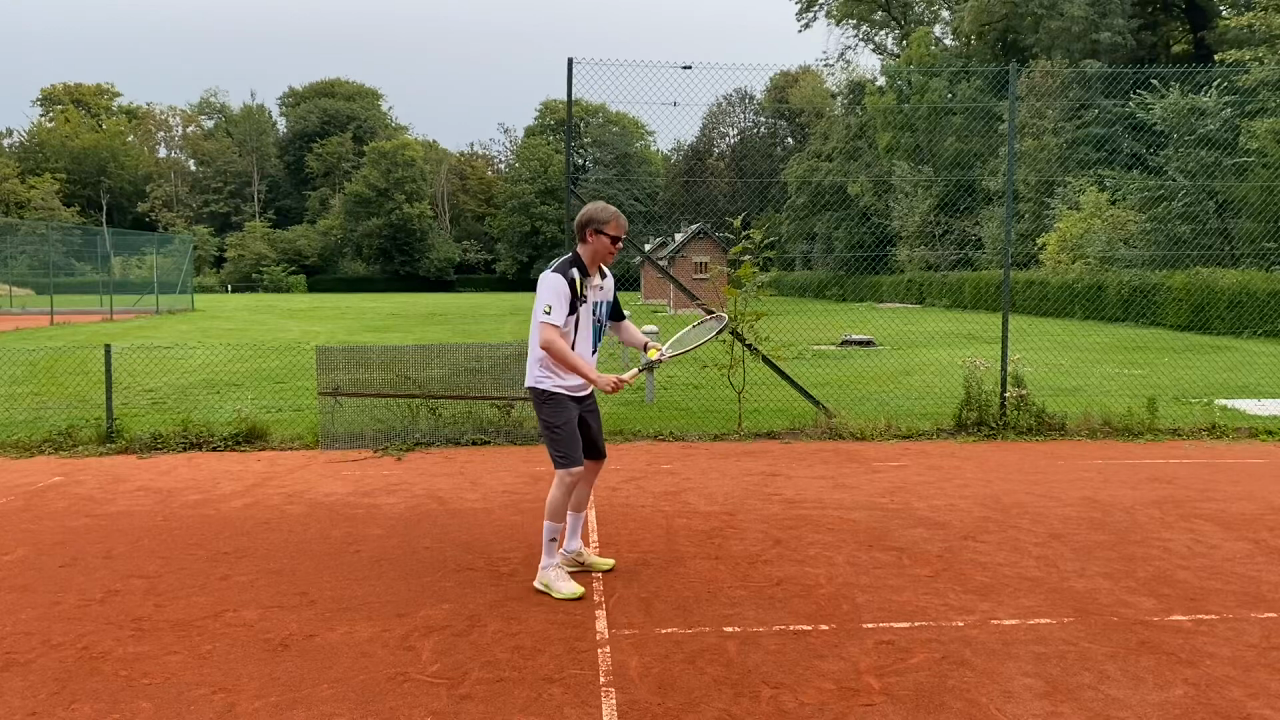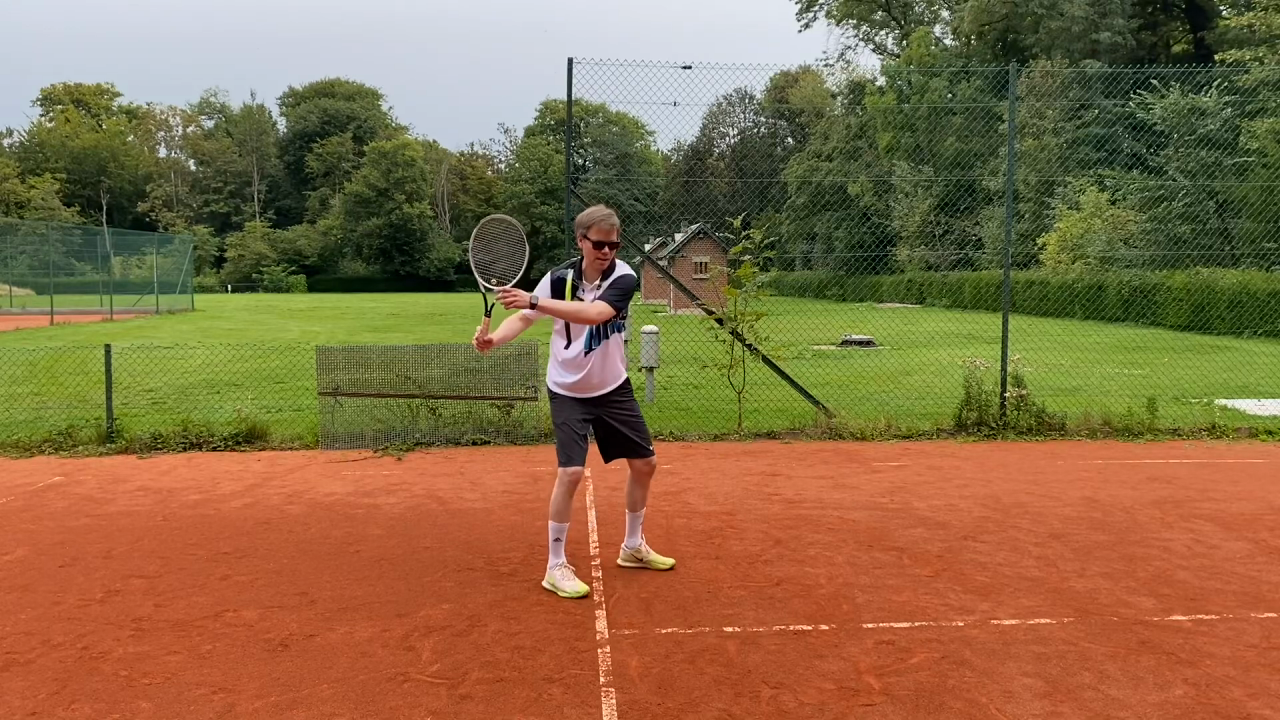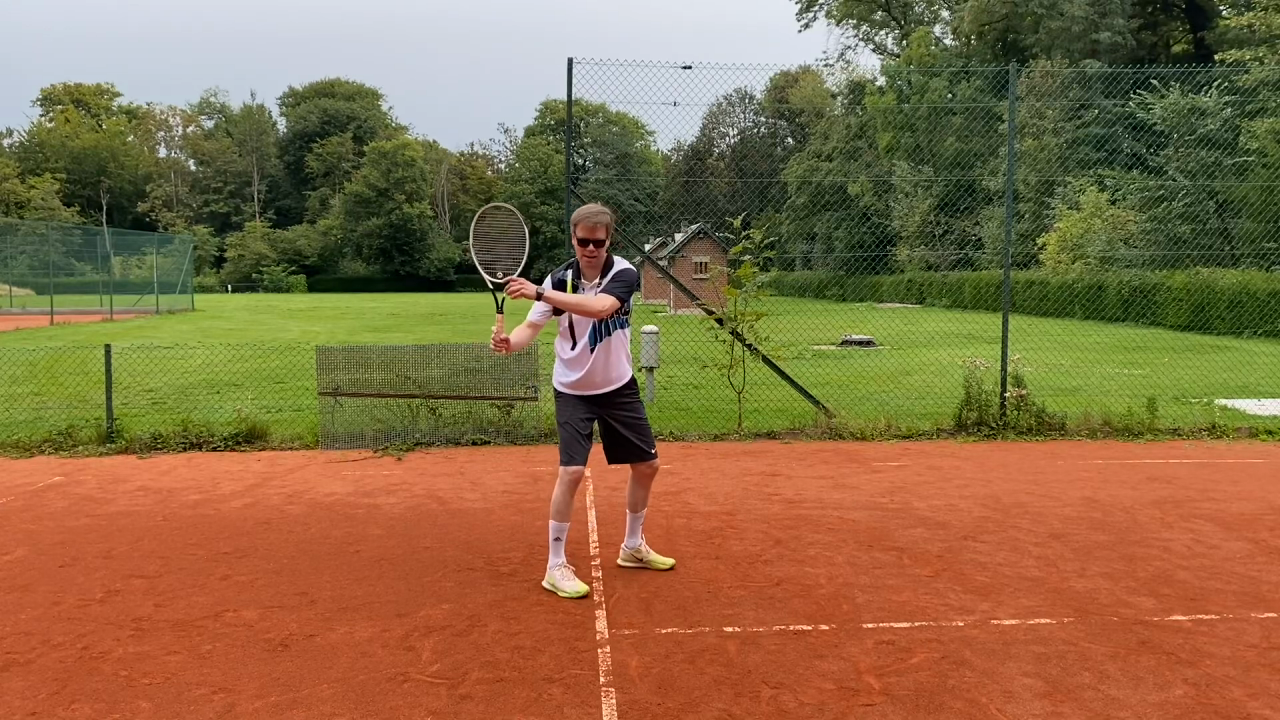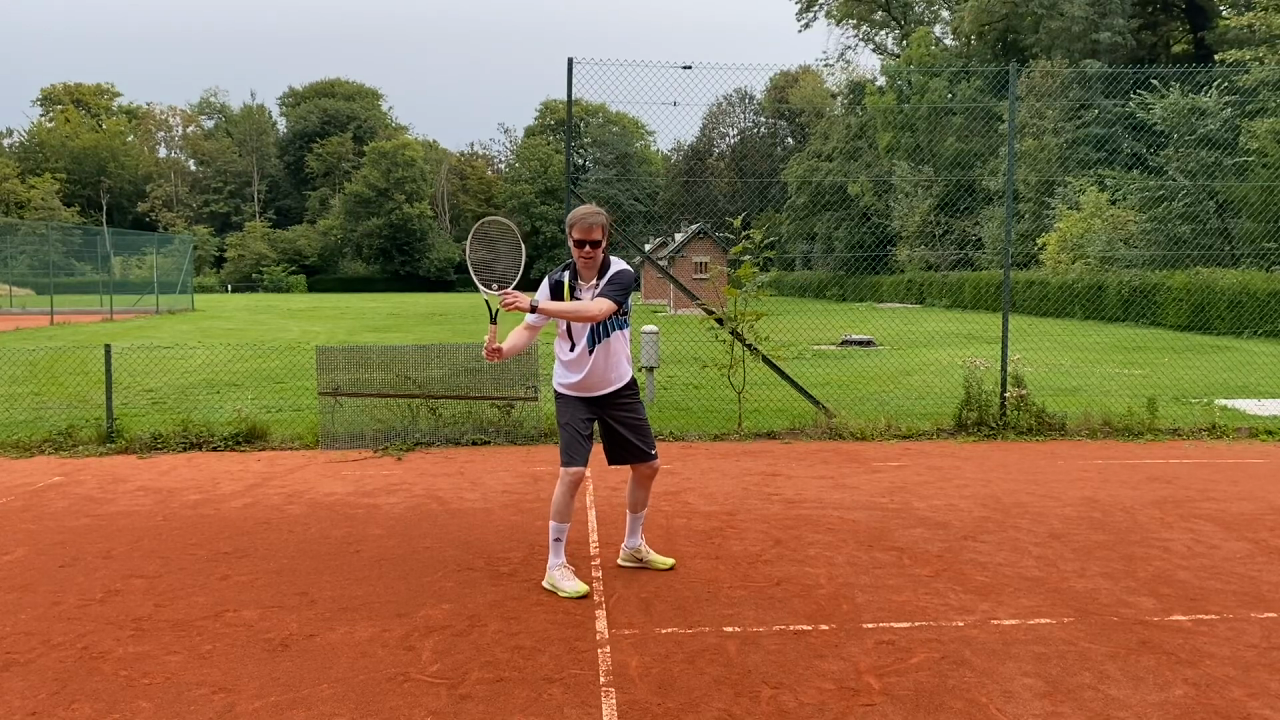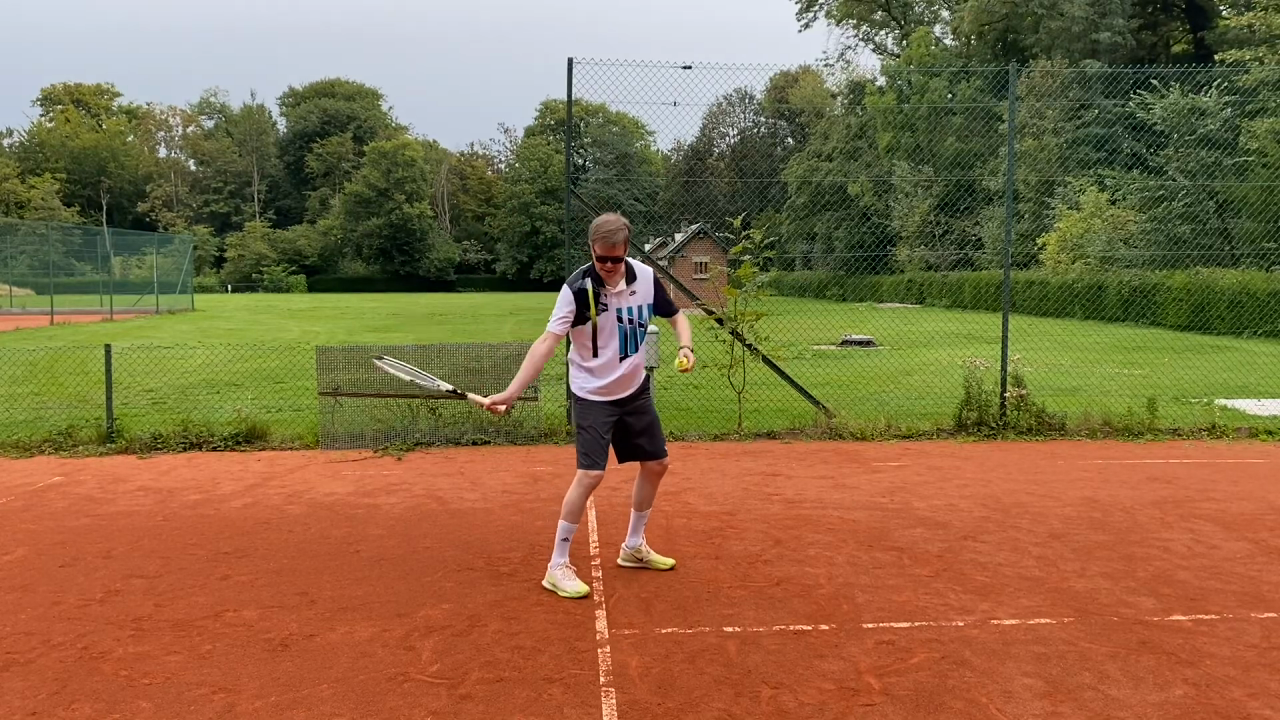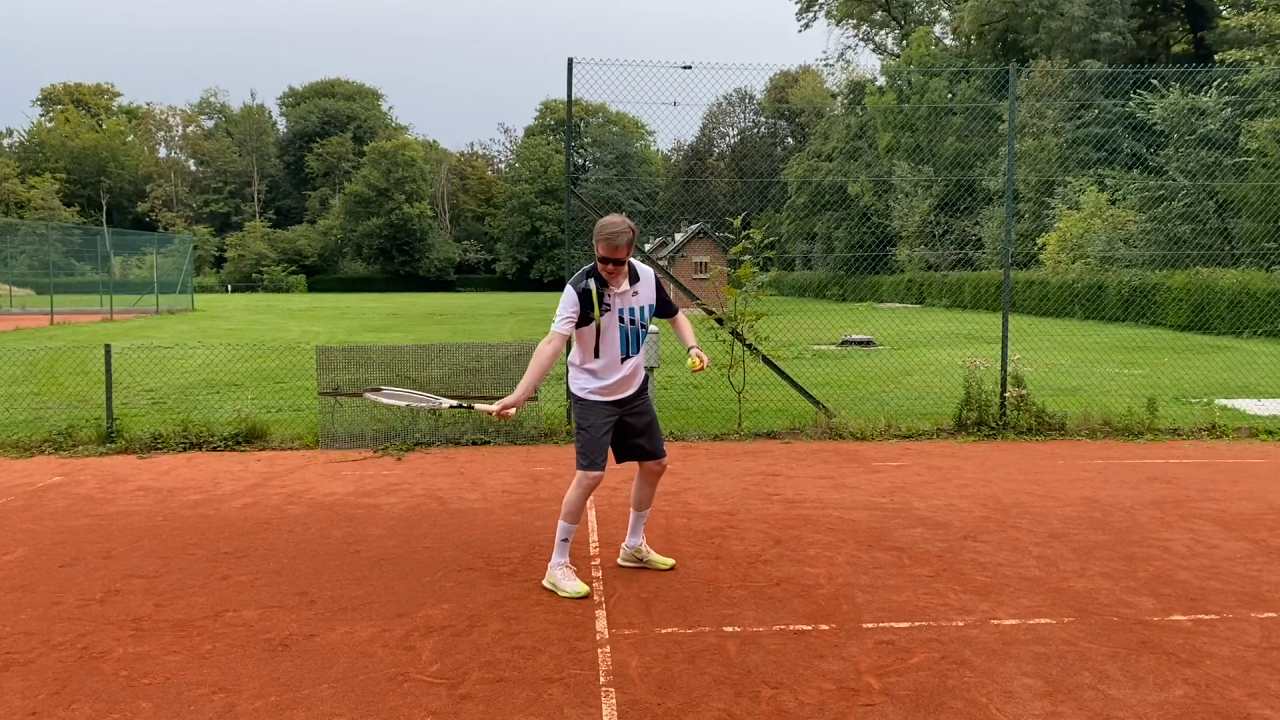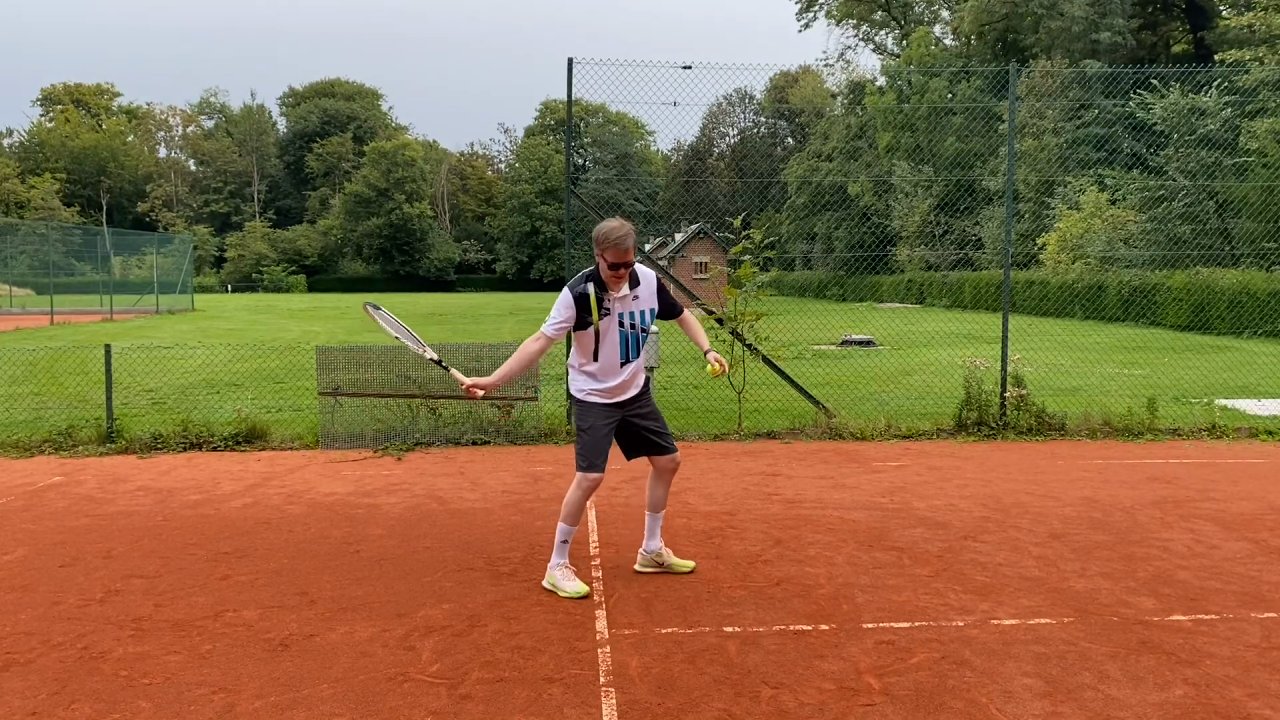
dt=0.7s
person 1, frame 1
left shoulder: (605, 277)
right shoulder: (558, 277)
left elbow: (619, 323)
right elbow: (547, 338)
left wrist: (645, 343)
right wrist: (593, 374)
left hip: (582, 389)
right hip: (553, 388)
left knee: (592, 464)
right knee: (569, 472)
left ankle: (571, 549)
right ankle: (549, 568)
person 1, frame 2
left shoulder: (624, 278)
right shoulder: (559, 278)
left elbow: (593, 314)
right elbow: (523, 318)
left wrist: (535, 301)
right wrist: (493, 338)
left hip: (613, 388)
right hip: (568, 392)
left knee: (645, 464)
right knee: (571, 473)
left ankle: (633, 547)
right ankle: (556, 567)
person 1, frame 3
left shoulder: (625, 273)
right shoulder: (558, 279)
left elbow: (599, 307)
right elbow: (532, 325)
left wrist: (538, 293)
right wrist: (509, 342)
left hip: (619, 388)
right hip: (573, 391)
left knee: (647, 465)
right knee: (572, 472)
left ankle: (633, 546)
right ankle: (556, 567)
person 1, frame 4
left shoulder: (622, 274)
right shoulder: (556, 281)
left elbow: (596, 311)
right elbow: (528, 329)
left wrist: (534, 303)
right wrist: (503, 349)
left hip: (619, 389)
right hip: (573, 392)
left knee: (647, 466)
right knee: (572, 473)
left ankle: (633, 546)
right ankle: (556, 567)
person 1, frame 5
left shoulder: (646, 277)
right shoulder: (577, 287)
left elbow: (675, 315)
right elbow: (547, 342)
left wrist: (685, 348)
right wrist: (511, 392)
left hip: (635, 390)
right hip: (592, 395)
left knee: (656, 464)
right knee: (590, 475)
left ankle: (634, 546)
right ankle: (557, 566)
person 1, frame 6
left shoulder: (647, 277)
right shoulder: (580, 288)
left elbow: (674, 316)
right elbow: (553, 343)
left wrist: (692, 347)
right wrist: (519, 394)
left hip: (634, 390)
right hip: (593, 395)
left knee: (655, 464)
right knee: (589, 475)
left ankle: (634, 546)
right ankle: (558, 566)
person 1, frame 7
left shoulder: (648, 280)
right shoulder: (579, 292)
left elbow: (681, 314)
right elbow: (540, 341)
left wrist: (708, 351)
right wrist: (494, 379)
left hip: (635, 392)
right hip: (593, 397)
left knee: (667, 461)
right knee: (589, 478)
left ankle: (652, 550)
right ankle: (557, 566)
